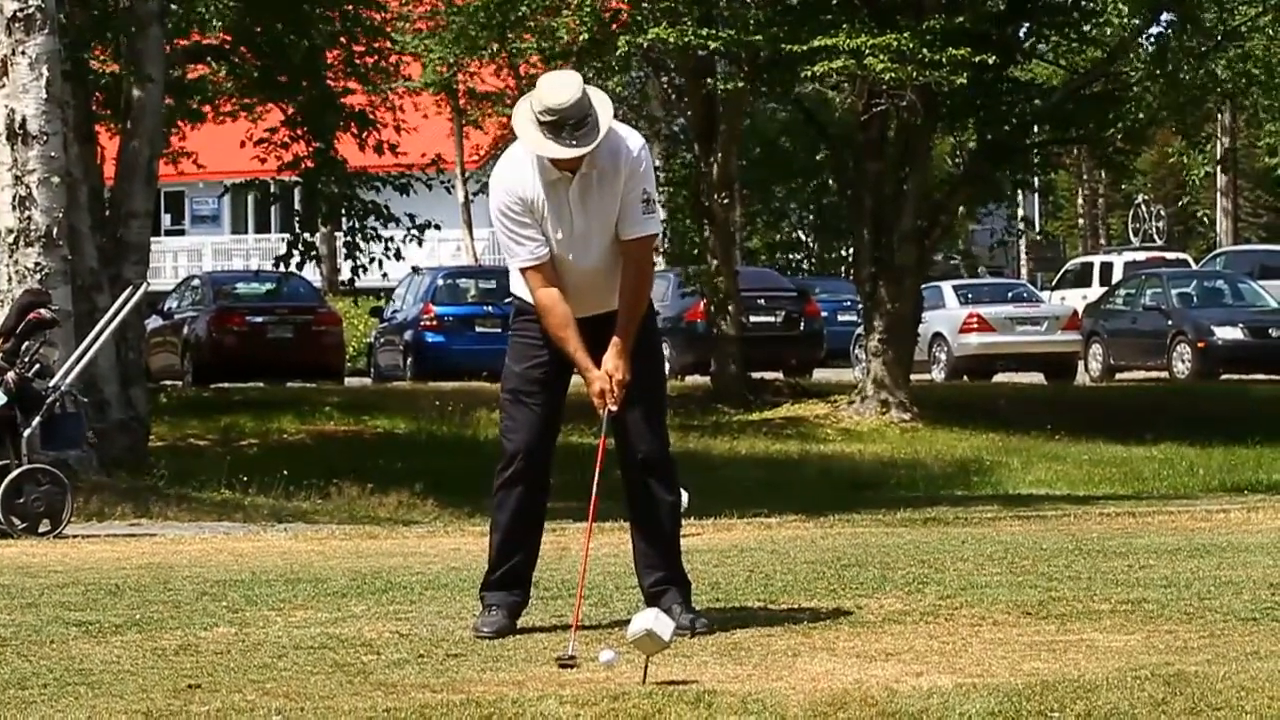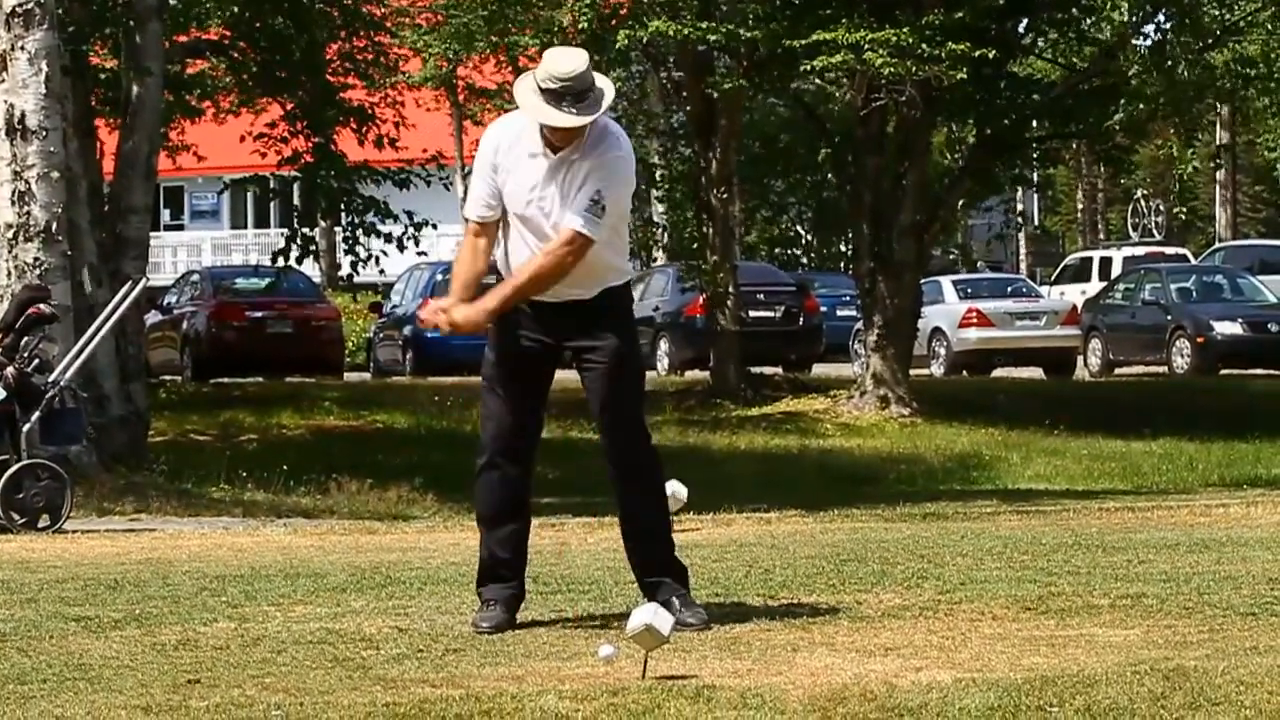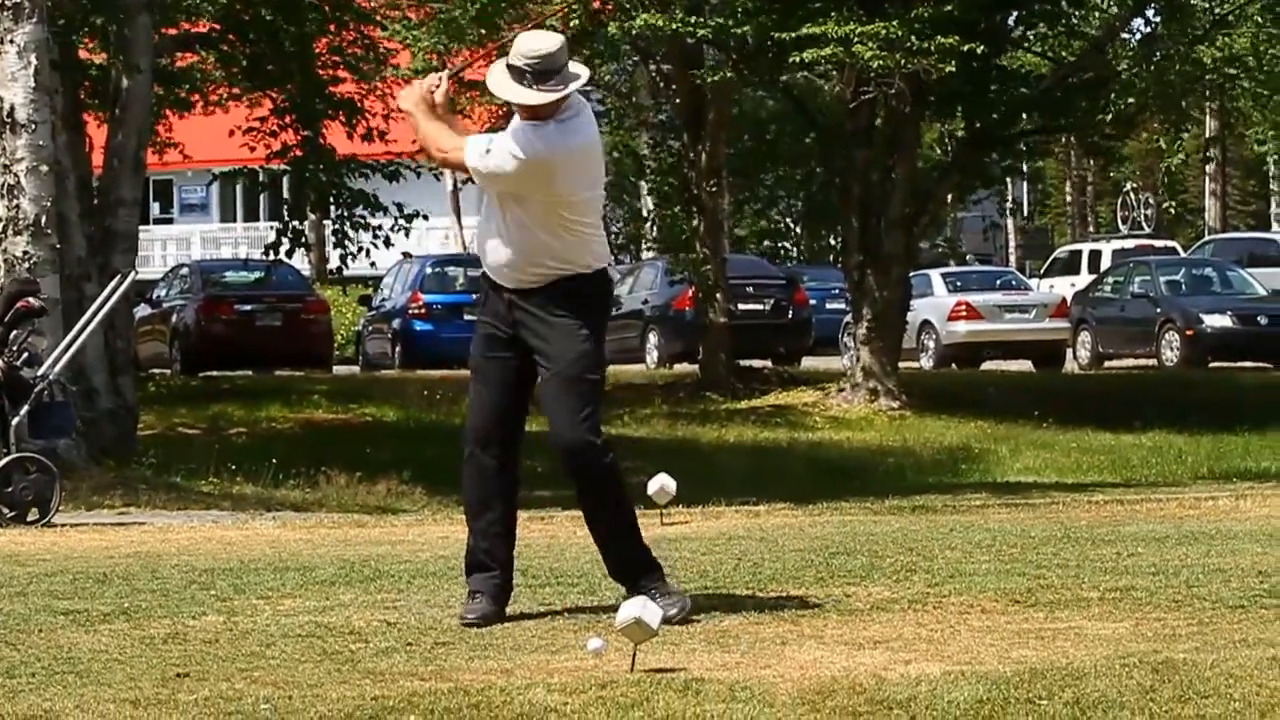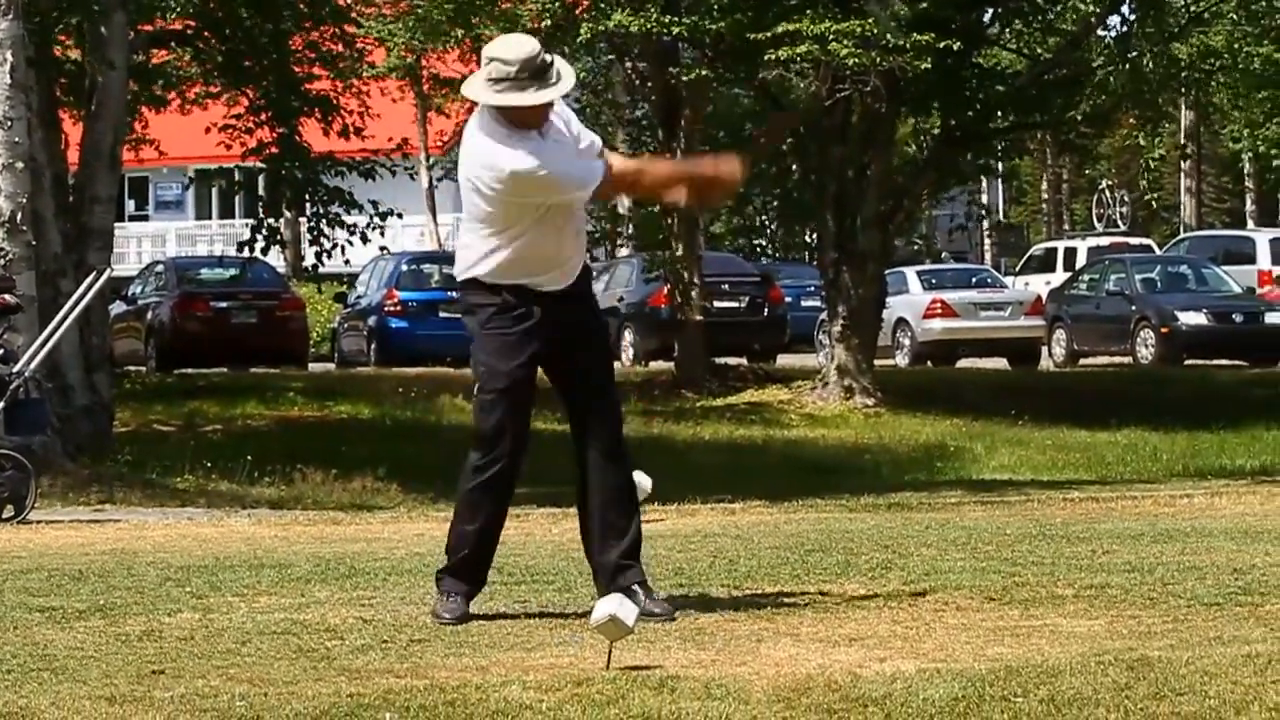
dt=0.4s
person 1, frame 1
left shoulder: (629, 151)
right shoulder: (511, 178)
left elbow: (639, 257)
right elbow: (542, 285)
left wrist: (619, 351)
right wrist: (587, 369)
left hip: (622, 314)
right hip: (541, 320)
left knee: (648, 455)
right knee: (522, 455)
left ankle: (669, 593)
right ankle: (502, 597)
person 1, frame 2
left shoulder: (609, 154)
right shoulder: (500, 138)
left elbow: (567, 252)
right elbow: (480, 230)
left wrist: (488, 308)
right wrist: (459, 298)
left hip: (599, 308)
right hip: (522, 311)
left knee: (629, 446)
right knee: (500, 450)
left ankle: (666, 586)
right ankle: (499, 592)
person 1, frame 3
left shoulder: (560, 139)
right shoulder: (535, 115)
left elbow: (455, 153)
right elbow: (473, 152)
left wrist: (417, 111)
right wrist: (433, 108)
left hip: (569, 299)
right hip: (504, 294)
left knee: (576, 440)
right knee: (485, 438)
left ankle: (643, 578)
right ankle: (488, 583)
person 1, frame 4
left shoulder: (549, 114)
right shoulder: (501, 160)
left elbow: (603, 166)
right elbow: (616, 180)
left wrist: (678, 181)
right wrist: (702, 174)
left hip: (567, 288)
right hip: (501, 302)
left knee: (602, 432)
right knee: (500, 442)
left ankle: (620, 575)
right ankle: (458, 580)
